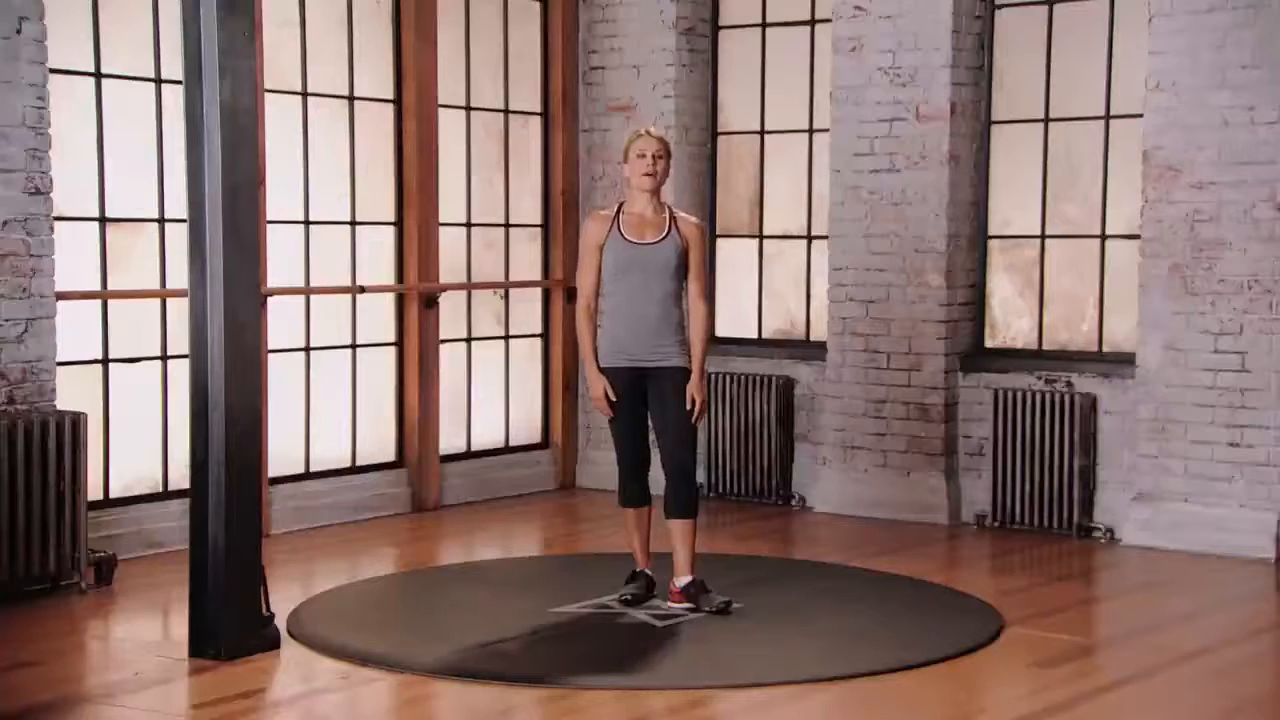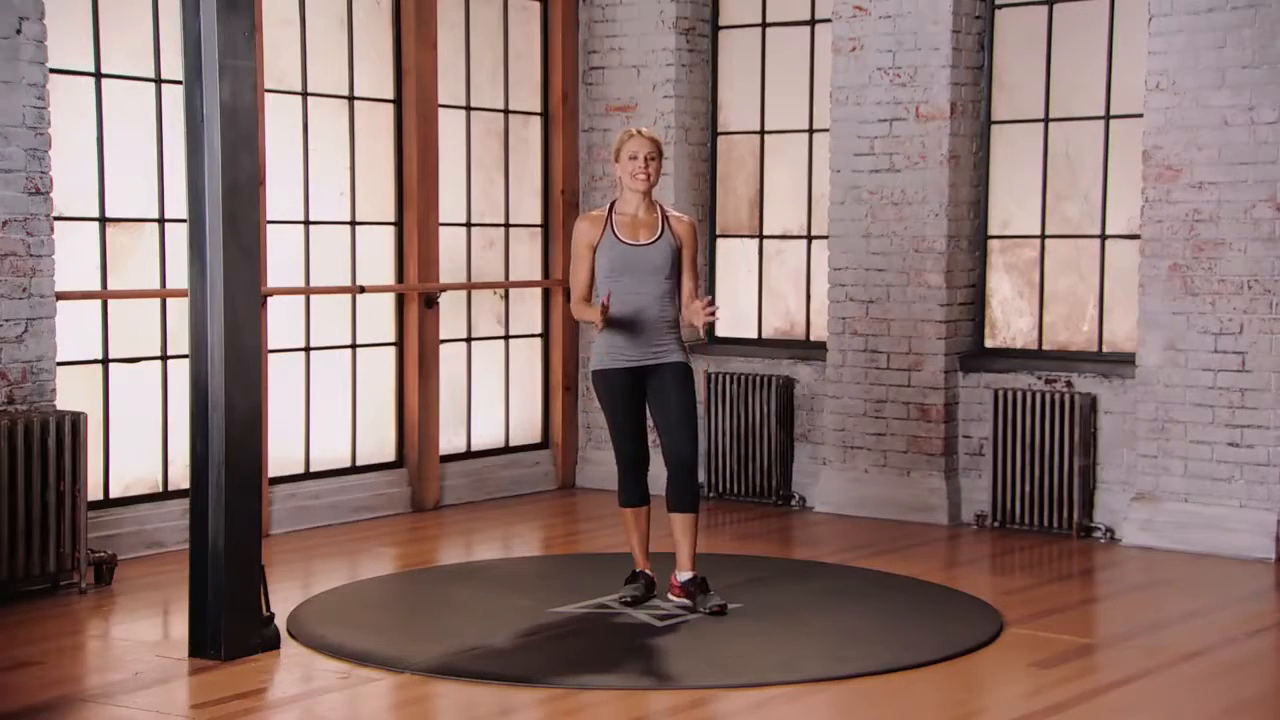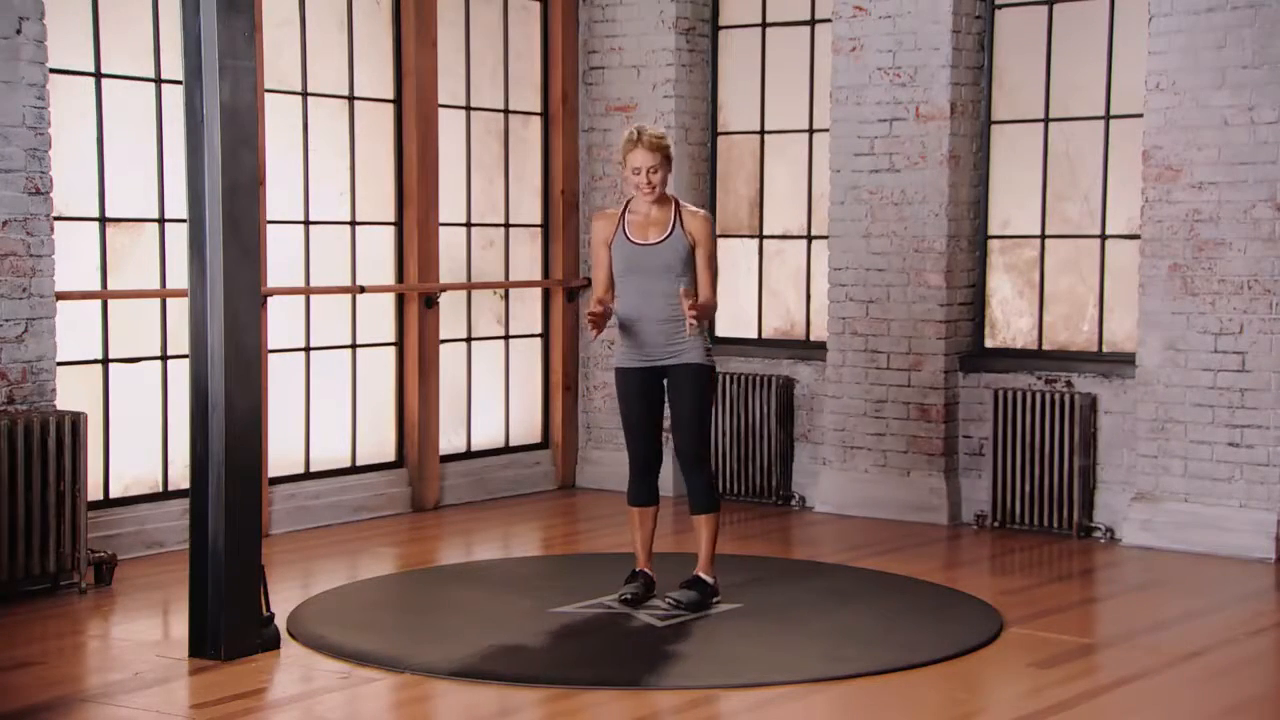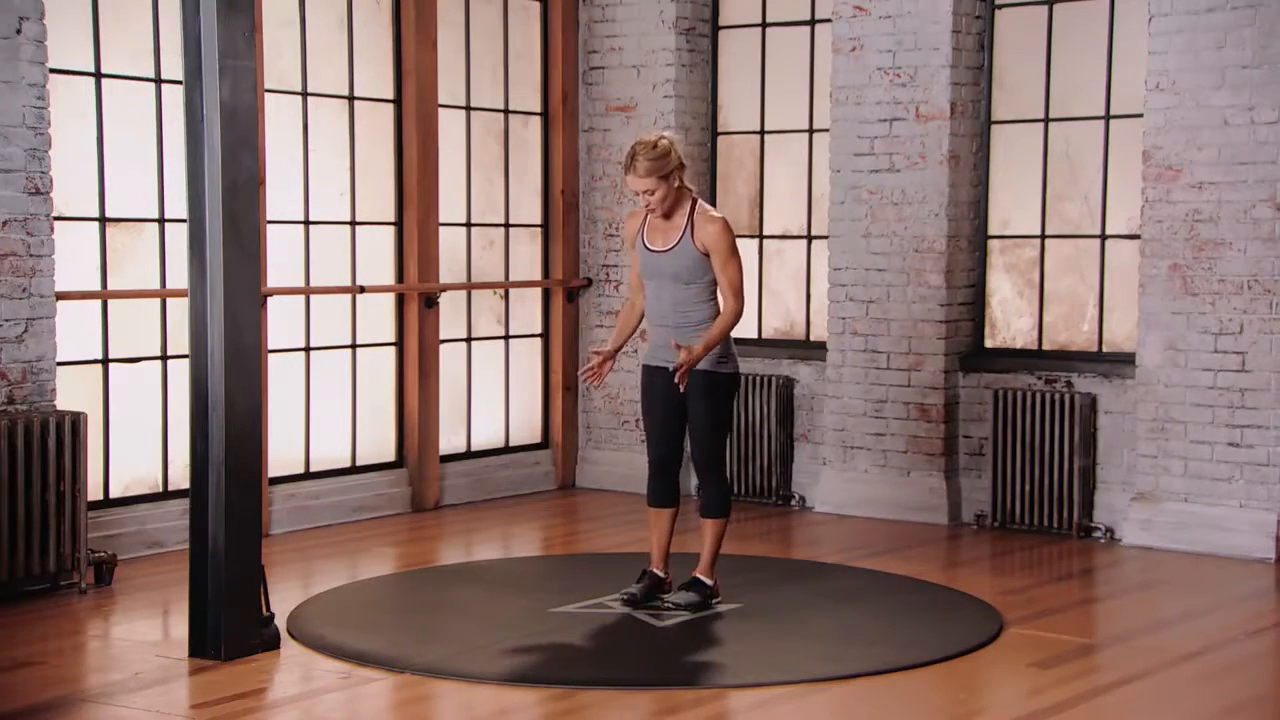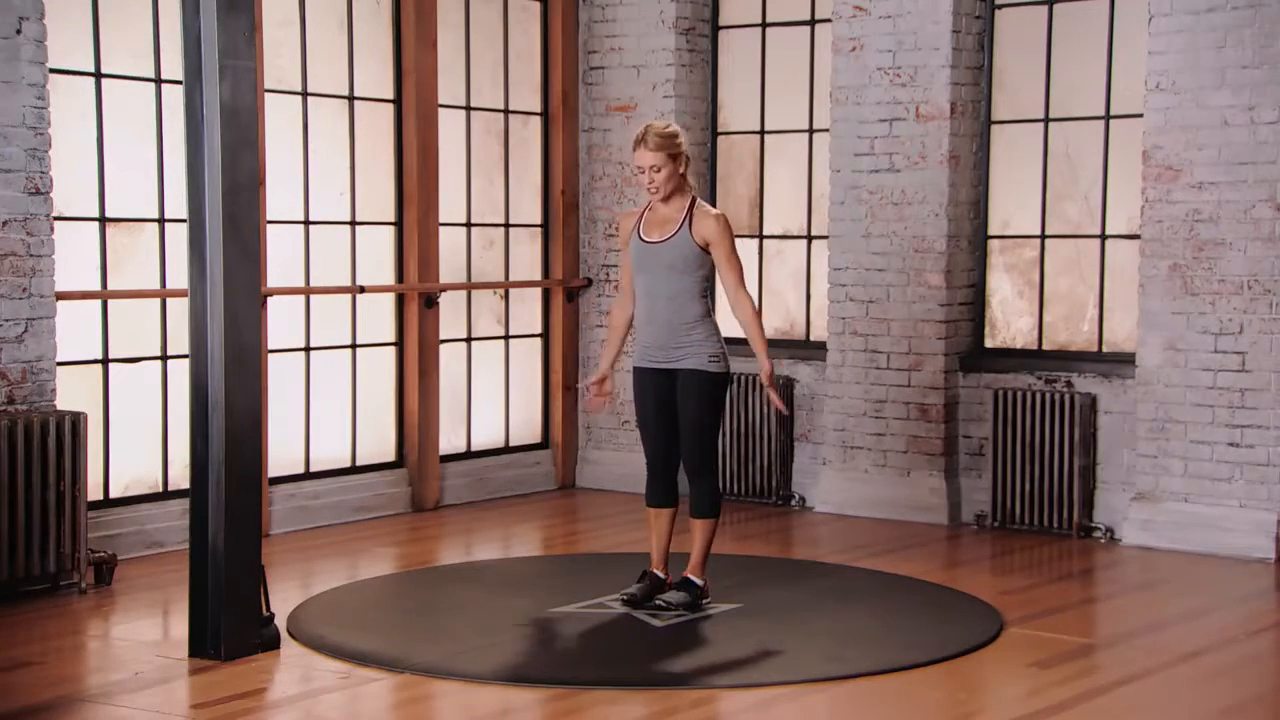
dt=1s
person 1, frame 1
left shoulder: (688, 229)
right shoulder: (599, 225)
left elbow: (698, 305)
right elbow: (586, 304)
left wrist: (697, 373)
right wrist: (592, 370)
left hip: (670, 364)
right hip: (618, 363)
left knee: (680, 465)
right knee: (632, 465)
left ankle: (684, 580)
right ankle: (641, 571)
person 1, frame 2
left shoulder: (680, 227)
right shoulder: (591, 226)
left elbow: (687, 298)
right elbow: (577, 302)
left wrist: (696, 313)
right wrist: (596, 315)
left hip: (668, 359)
right hip: (615, 361)
left knee: (683, 457)
right knee: (631, 463)
left ankle: (686, 577)
right ankle: (641, 570)
person 1, frame 3
left shoulder: (695, 221)
right shoulder: (606, 224)
left elbow: (708, 298)
right elbow: (602, 293)
left wrist: (697, 310)
right wrist: (599, 313)
left hip: (687, 356)
right hip: (634, 359)
left knee: (693, 460)
right knee: (642, 462)
left ankle: (704, 575)
right ankle: (642, 569)
person 1, frame 4
left shoulder: (710, 226)
right shoulder: (635, 227)
left elbow: (733, 304)
left wrist: (699, 350)
right wrist: (612, 348)
left hip: (709, 365)
right hip: (658, 363)
left knee: (707, 466)
right knee: (660, 464)
left ankle: (705, 577)
right ankle: (657, 571)
person 1, frame 5
left shoulder: (709, 222)
right shoulder: (631, 224)
left elbow: (739, 297)
right elbow: (626, 300)
left wrist: (764, 364)
right wrist: (605, 366)
left hip: (699, 362)
right hip: (649, 363)
left knee: (698, 466)
right knee: (658, 465)
left ankle: (696, 577)
right ankle: (656, 570)
